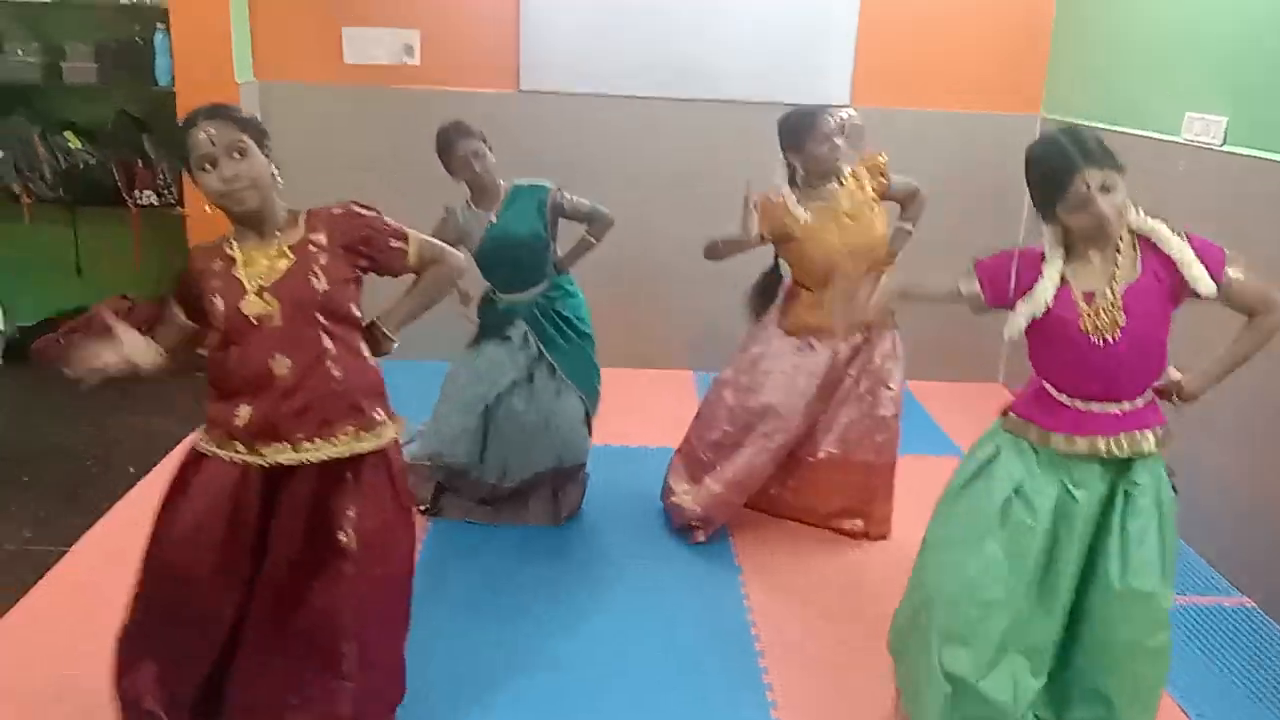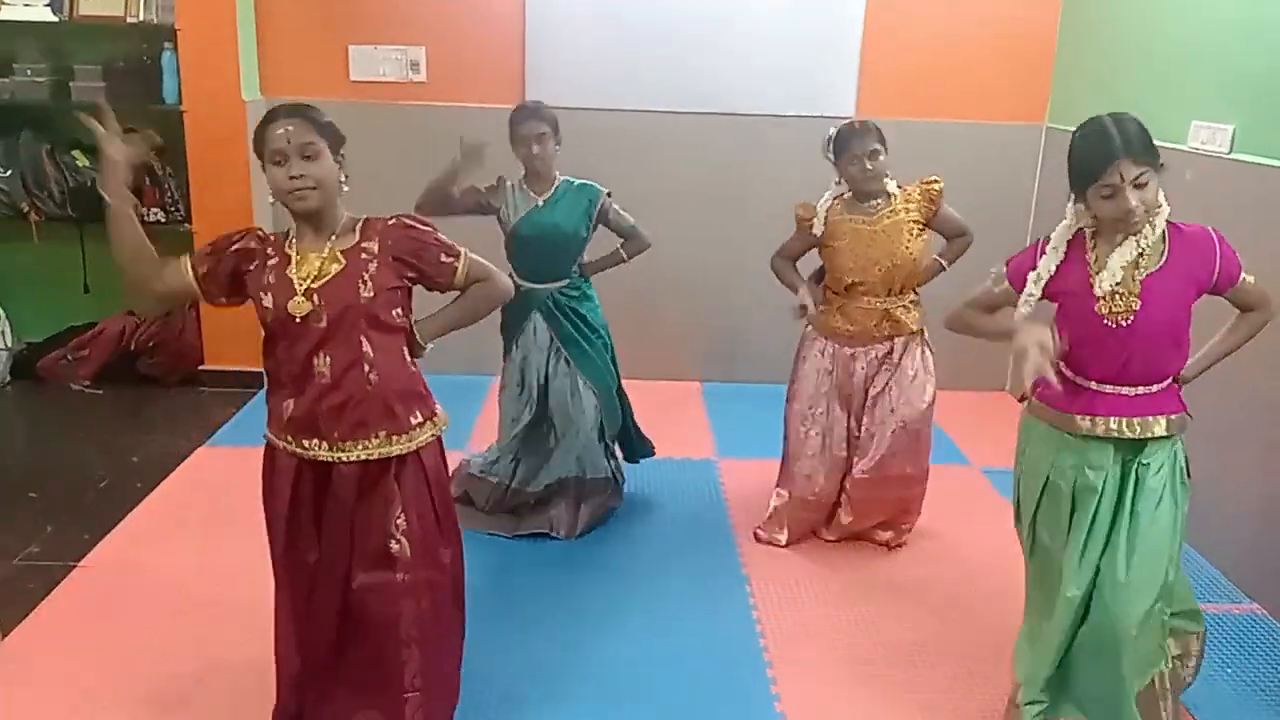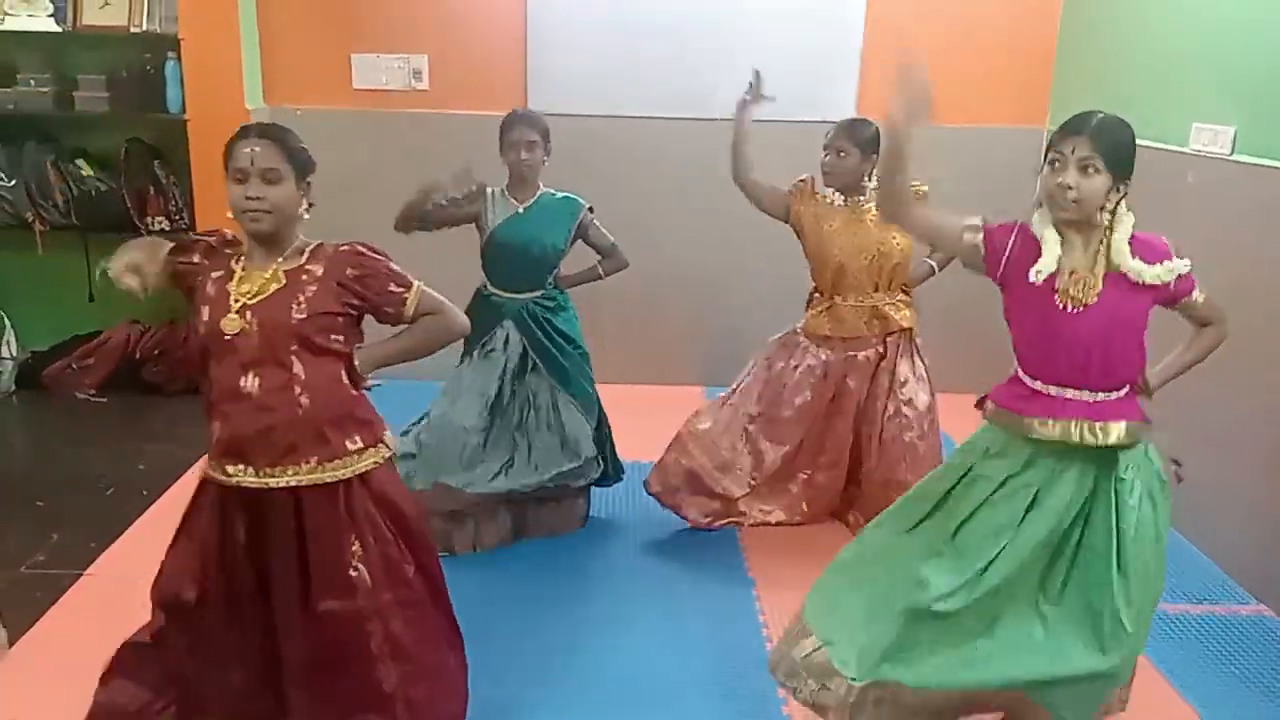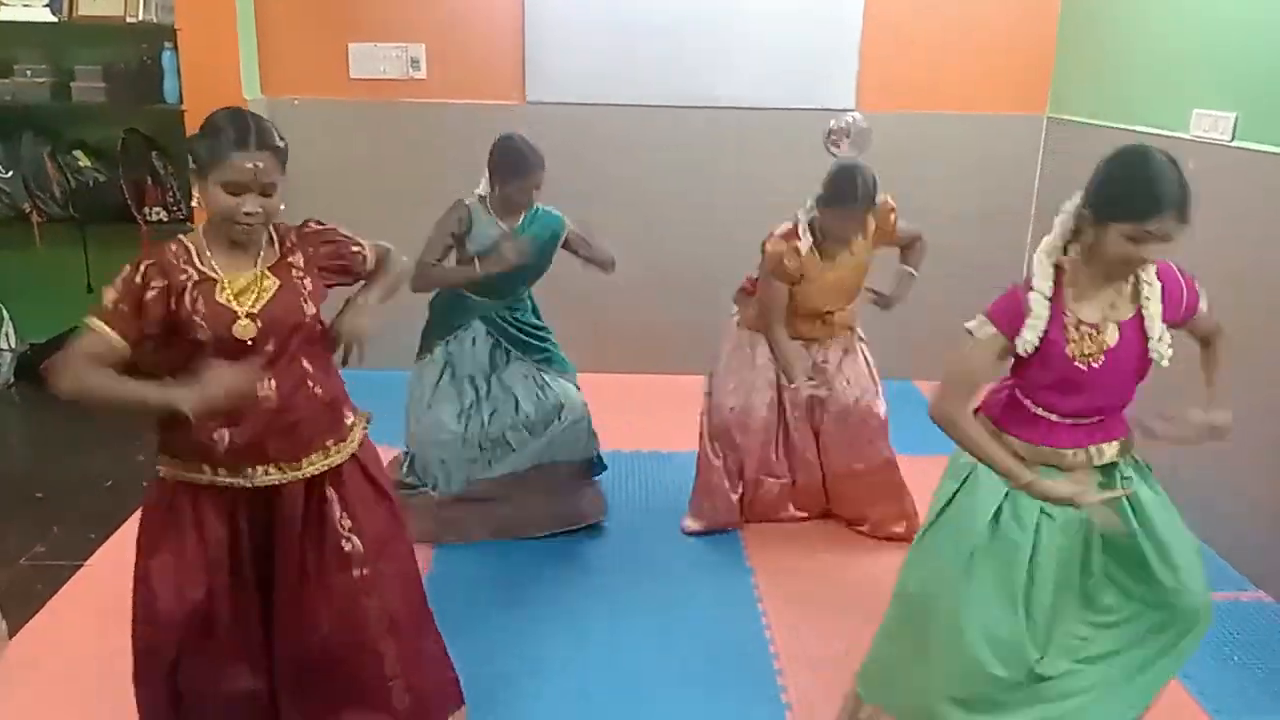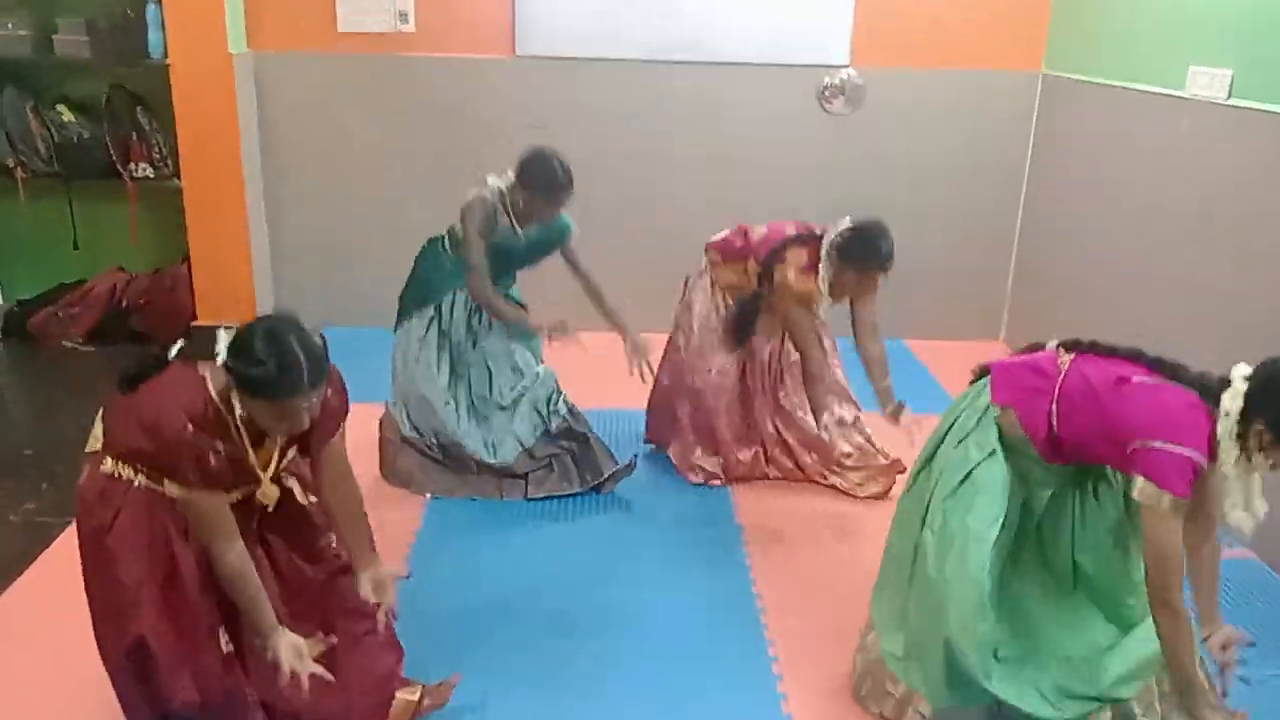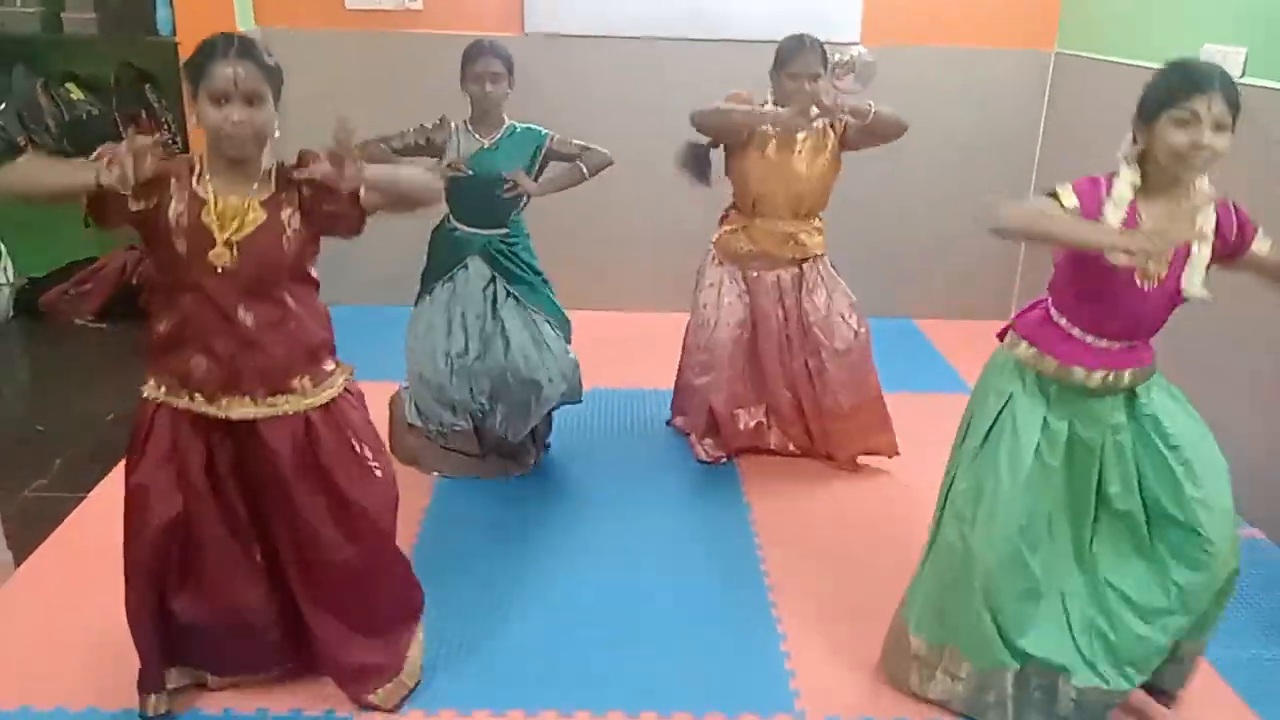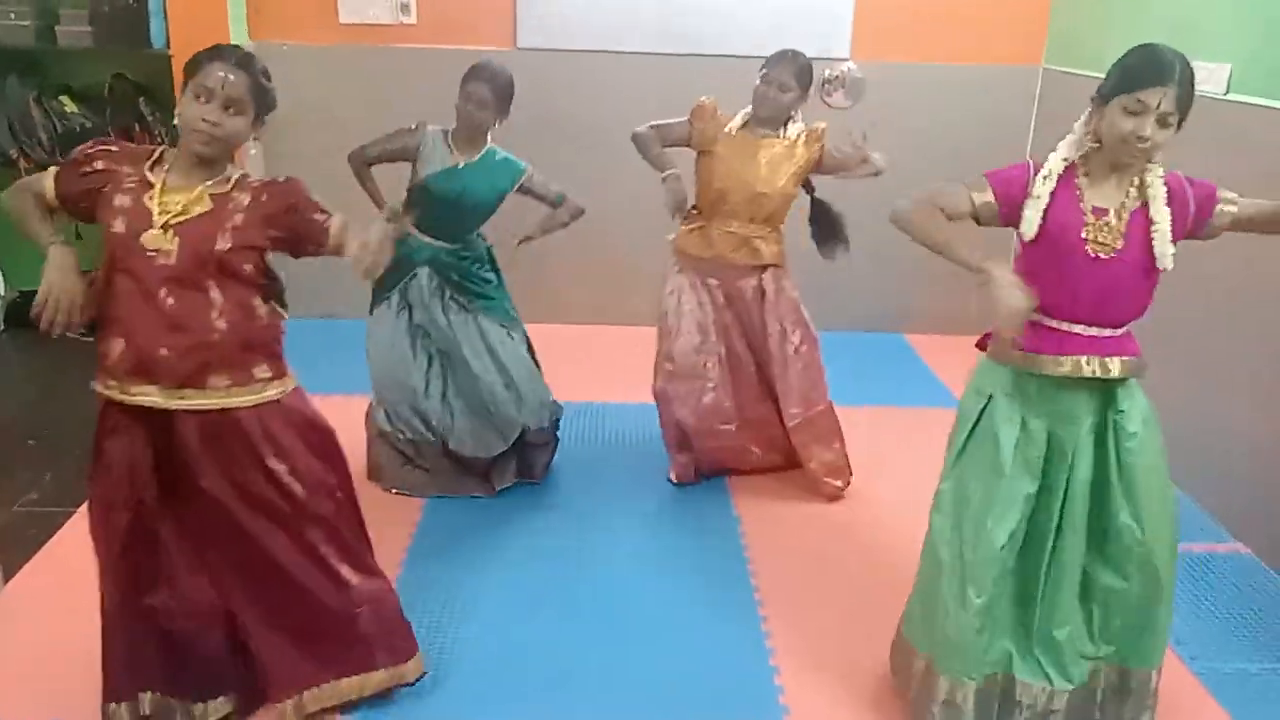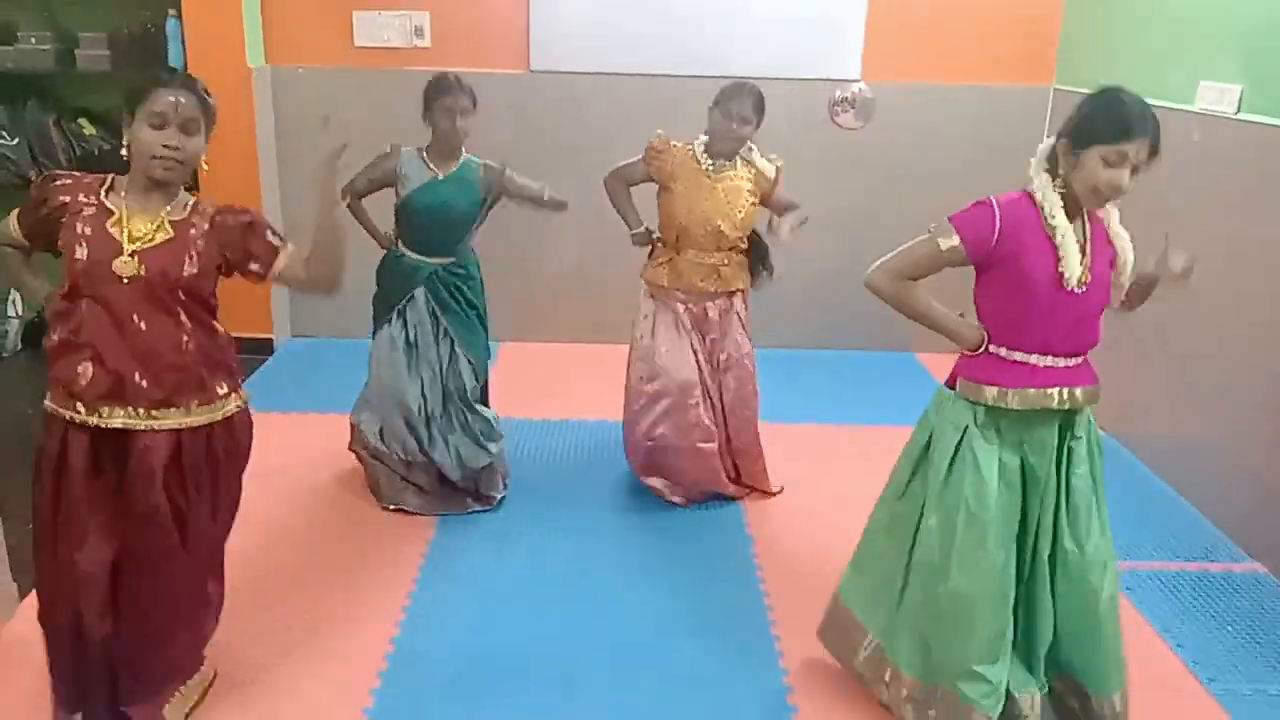
dt=0.5s
person 1, frame 1
left shoulder: (341, 229)
right shoulder: (205, 266)
left elbow: (449, 263)
left wrist: (382, 328)
right wrist: (143, 354)
left hip: (349, 460)
right hip: (242, 465)
left knee: (346, 615)
right knee: (194, 609)
person 1, frame 2
left shoulder: (395, 239)
right shoulder: (251, 257)
left elbow: (496, 286)
right elbow: (149, 282)
left wrist: (418, 332)
right wrist: (116, 185)
left hip: (392, 459)
right hip: (303, 465)
left knee: (396, 609)
right knee: (314, 611)
person 1, frame 3
left shoulder: (344, 267)
right shoulder: (207, 260)
left elbow: (449, 322)
right elbow: (134, 264)
left wrist: (361, 360)
right wrist: (134, 261)
left hip: (340, 482)
right hip: (237, 492)
left knee: (370, 628)
right knee: (206, 628)
person 1, frame 4
left shoulder: (311, 248)
right shoulder: (160, 276)
left elbow: (390, 261)
right elbow: (70, 375)
left wrist: (361, 310)
right wrist: (179, 393)
left hip: (328, 471)
right hip: (209, 488)
left knee: (363, 614)
right knee: (203, 634)
person 1, frame 5
left shoulder: (319, 391)
right shoulder: (191, 422)
left elbow: (336, 479)
right elbow: (223, 537)
left wrist: (369, 567)
right wrist: (276, 635)
left hip: (255, 480)
right hip: (143, 488)
left knee: (331, 568)
right knee: (173, 633)
person 1, frame 6
left shoulder: (305, 184)
right shoulder: (157, 184)
left elbow: (428, 190)
left wrist: (357, 176)
right wrist: (99, 177)
left hip: (306, 407)
right hip: (190, 416)
left knee: (345, 537)
right knee: (185, 552)
left ankle: (370, 656)
right ankle: (189, 660)
person 1, frame 7
left shoulder: (266, 200)
right shoulder: (112, 169)
left elbow: (344, 244)
left wrist: (367, 249)
right wrist: (59, 260)
left hip: (244, 409)
right hip: (140, 413)
left knee: (298, 545)
right knee: (147, 561)
left ankle: (346, 666)
person 1, frame 8
left shoulder: (221, 227)
right shoulder: (68, 198)
left elbow: (323, 277)
left wrist: (328, 185)
left hip: (191, 428)
right hip: (90, 428)
left knee: (176, 567)
right knee: (83, 570)
person 2, frame 1
left shoulder: (1176, 255)
right shoulder: (1027, 273)
right elbow: (920, 290)
left wrist: (1200, 380)
right wrist: (878, 297)
left hip: (1129, 470)
right hip: (1033, 460)
left knee: (1128, 626)
right knee: (960, 596)
person 2, frame 2
left shoulder: (1197, 248)
right shoulder: (1054, 256)
left elbow: (1260, 309)
right elbow: (960, 315)
left wrist: (1188, 370)
right wrist: (1020, 330)
left hip: (1148, 455)
right hip: (1060, 443)
left knee: (1127, 605)
right knee: (1063, 591)
person 2, frame 3
left shoulder: (1150, 258)
right shoulder: (1012, 244)
left elbow: (1214, 324)
right elbow: (898, 209)
left wrist: (1156, 377)
right wrist: (898, 135)
left hip: (1115, 468)
right hip: (1017, 453)
left knee: (1097, 620)
right knee: (948, 572)
person 2, frame 4
left shoulder: (1166, 288)
right shoulder: (1032, 299)
left elbow: (1212, 336)
right elbow: (948, 406)
left wrist: (1210, 407)
right wrist: (1038, 486)
left hip: (1109, 470)
right hip: (1019, 469)
left knee: (1174, 600)
right knee: (955, 620)
person 2, frame 5
left shoulder: (1221, 419)
right shoulder: (1172, 447)
left elbow: (1201, 529)
right elbow: (1166, 599)
left wrist: (1210, 624)
right hip: (1002, 436)
left knee: (1114, 562)
right knee: (962, 585)
person 2, frame 6
left shoulder: (1220, 218)
right shoulder: (1099, 197)
right elbow: (1009, 219)
right wrist: (1131, 243)
left hip: (1131, 396)
right hip: (1039, 390)
left knee: (1196, 531)
right knee: (1002, 540)
left ankle: (1119, 664)
right ankle: (975, 665)
person 2, frame 7
left shoulder: (1176, 199)
right shoulder: (1035, 184)
right elbow: (913, 214)
right wrist: (995, 274)
left hip: (1113, 401)
right hip: (1020, 390)
left knee: (1131, 552)
right knee: (981, 546)
person 2, frame 8
left shoulder: (1108, 232)
right shoulder: (1000, 218)
right elbow: (884, 277)
left wrist: (1156, 277)
right wrist: (963, 330)
left hip: (1066, 431)
right hip: (985, 426)
left knee: (1075, 581)
right knee: (967, 581)
person 3, frame 1
left shoulder: (538, 196)
right shoulder: (458, 221)
left elbow: (602, 219)
left wrist: (565, 263)
left hip: (556, 316)
right hip: (503, 322)
left knee: (560, 415)
right knee: (469, 406)
left ankle: (551, 490)
right ankle: (481, 487)
person 3, frame 2
left shoulder: (586, 196)
right shoulder: (501, 196)
left elbow: (640, 240)
right elbow: (427, 207)
left wrist: (590, 267)
right wrist: (461, 167)
left hip: (574, 316)
right hip: (525, 316)
left knee: (578, 409)
right knee: (526, 413)
left ankle: (580, 498)
right ankle: (523, 492)
person 3, frame 3
left shoulder: (568, 208)
right shoulder: (482, 202)
left elbow: (618, 258)
right elbow: (405, 223)
left wrist: (566, 280)
right wrist: (431, 197)
left hip: (549, 329)
right hip: (494, 327)
left knee: (558, 427)
right knee: (464, 424)
left ankle: (555, 513)
person 3, frame 4
left shoulder: (548, 222)
right shoulder: (465, 214)
left elbow: (605, 263)
right elbow: (422, 278)
left wrist: (585, 249)
right wrist: (486, 267)
left hip: (516, 326)
right hip: (462, 329)
left knee: (561, 406)
right knee: (446, 425)
left ankle: (553, 500)
right ankle: (447, 504)
person 3, frame 5
left shoulder: (556, 226)
right shoulder: (483, 208)
left elbow: (587, 281)
right elbow: (478, 286)
left wrist: (627, 336)
right wrist: (534, 325)
left hip: (496, 296)
right hip: (441, 291)
left knee: (523, 377)
right knee: (429, 384)
right ankle: (435, 468)
person 3, frame 6
left shoulder: (531, 140)
right shoulder: (445, 135)
left elbow: (602, 157)
right elbow: (369, 148)
left wrist: (540, 187)
left hip: (510, 259)
right hip: (456, 258)
left knee: (533, 359)
right knee: (440, 360)
left ankle: (515, 439)
right ankle: (451, 444)
person 3, frame 7
left shoulder: (508, 170)
right shoulder: (423, 141)
left elbow: (571, 207)
right elbow: (359, 157)
left wrist: (526, 237)
right wrist: (386, 210)
left hip: (466, 273)
right hip: (410, 269)
left knee: (500, 367)
right knee: (403, 371)
left ankle: (494, 458)
right ankle: (416, 460)
person 3, frame 8
left shoulder: (485, 176)
right shoulder: (401, 163)
left elbow: (556, 202)
right elbow: (351, 192)
left wrist: (502, 185)
right wrist: (381, 238)
left hip: (455, 290)
right hip: (403, 287)
left knee: (457, 386)
right knee: (399, 386)
left ankle: (465, 472)
right ankle: (405, 476)
person 4, frame 1
left shoulder: (868, 181)
right shoulder: (780, 212)
left elbow: (916, 196)
right elbow: (713, 251)
left wrist: (900, 239)
right wrist: (743, 238)
left hip: (867, 332)
right hip: (803, 334)
left knee: (865, 430)
right knee: (750, 410)
left ankle: (847, 510)
right ankle: (700, 500)
person 4, frame 2
left shoulder: (918, 203)
right shoulder: (825, 217)
left elbow: (963, 236)
right elbow: (781, 260)
left wrist: (930, 270)
right wrist: (803, 289)
left hip: (897, 345)
right hip: (834, 342)
left knee: (895, 438)
right knee: (817, 434)
left ankle: (872, 520)
right ankle: (799, 515)
person 4, frame 3
right shoulder: (809, 205)
right elbow: (743, 180)
left wrist: (920, 273)
right wrist: (742, 116)
left hip: (891, 349)
right hip: (823, 344)
left knee: (900, 441)
right knee: (774, 417)
left ankle: (881, 512)
person 4, frame 4
left shoulder: (873, 229)
right shoulder: (785, 250)
left elbow: (915, 240)
right elbow: (775, 325)
left wrist: (905, 278)
right wrist: (796, 383)
left hip: (833, 339)
right hip: (766, 337)
left knee: (858, 422)
right knee: (739, 418)
left ankle: (867, 510)
right ankle: (737, 503)
person 4, frame 5
left shoulder: (861, 272)
right shoulder: (797, 276)
left elbow: (867, 335)
right elbow: (810, 355)
left wrist: (885, 394)
right wrist: (821, 418)
right hip: (725, 287)
right knee: (713, 375)
right ankle: (706, 458)
person 4, frame 6
left shoulder: (833, 128)
right shoulder: (744, 119)
left elbow: (897, 126)
right elbow: (701, 118)
left wrist: (852, 111)
right wrist: (775, 117)
left hip: (804, 264)
right hip: (741, 261)
left knee: (843, 342)
right knee: (719, 350)
left ankle: (830, 436)
right ankle: (716, 431)
person 4, frame 7
left shoulder: (805, 146)
right shoulder: (714, 127)
left elbow: (863, 165)
right elbow: (645, 134)
left wrist: (868, 164)
right wrist: (670, 175)
left hip: (763, 273)
right hip: (700, 268)
left knee: (788, 364)
right knee: (690, 366)
left ankle: (802, 456)
right ankle: (699, 454)
person 4, frame 8
left shoulder: (757, 175)
right shoulder: (671, 159)
left elbow: (794, 210)
right elbow: (614, 179)
left wrist: (785, 225)
right wrist: (637, 228)
left hip: (726, 300)
right hip: (670, 295)
left knee: (733, 391)
right knee: (671, 388)
left ankle: (730, 473)
right ankle: (684, 475)
